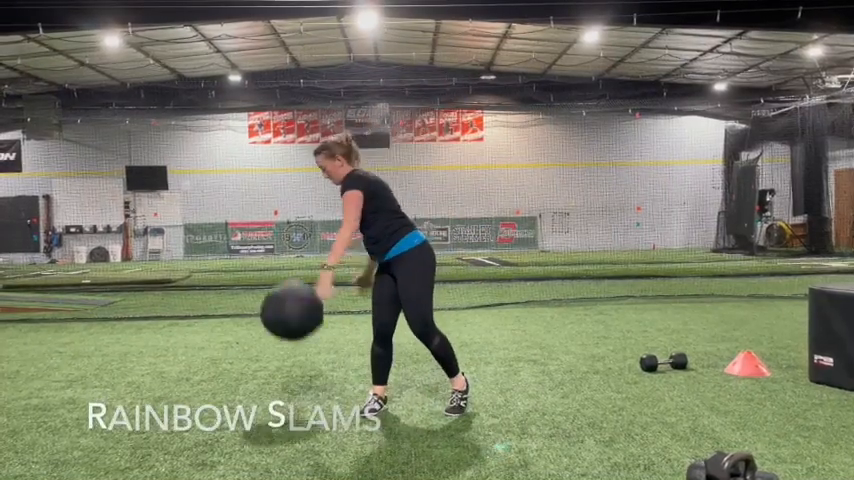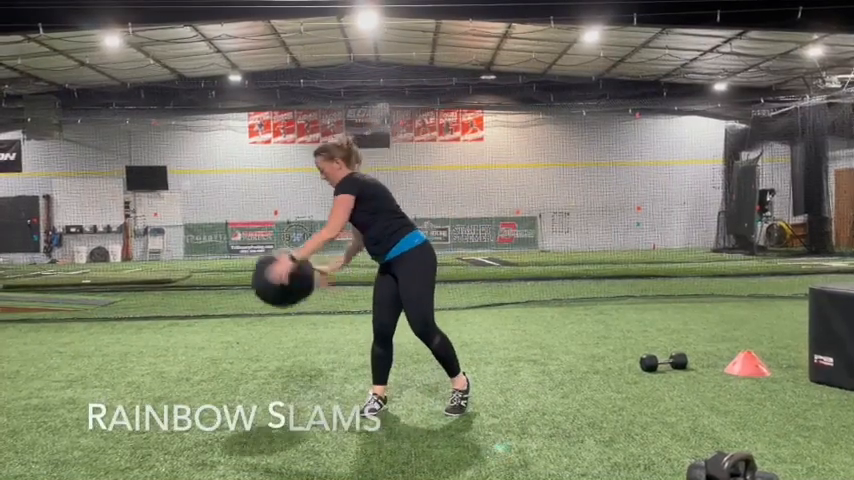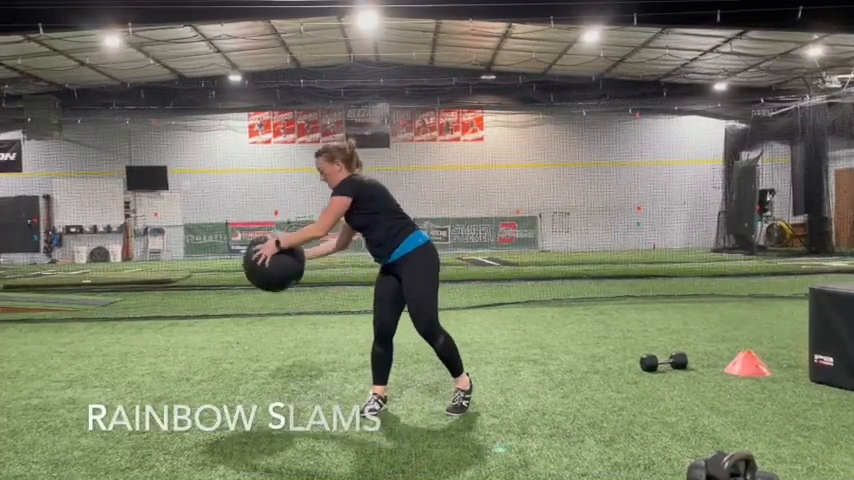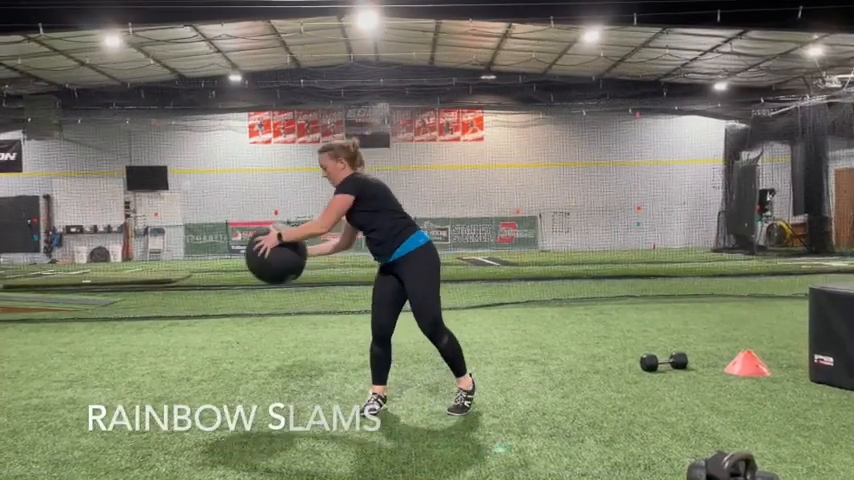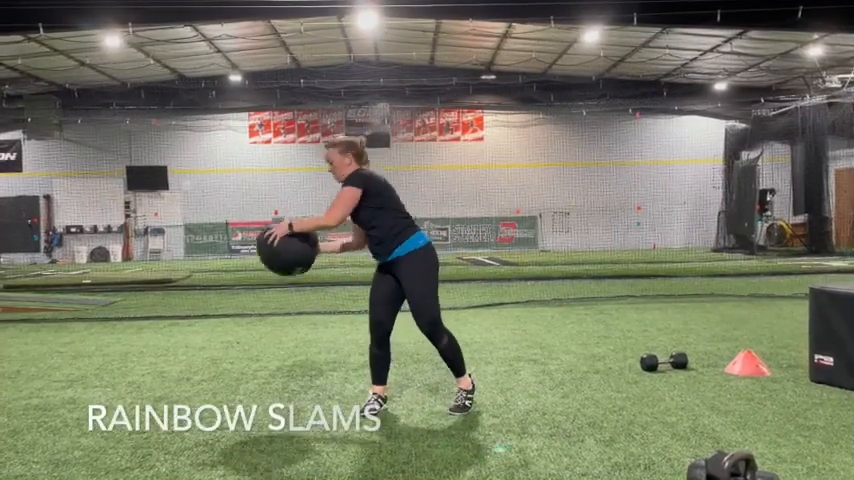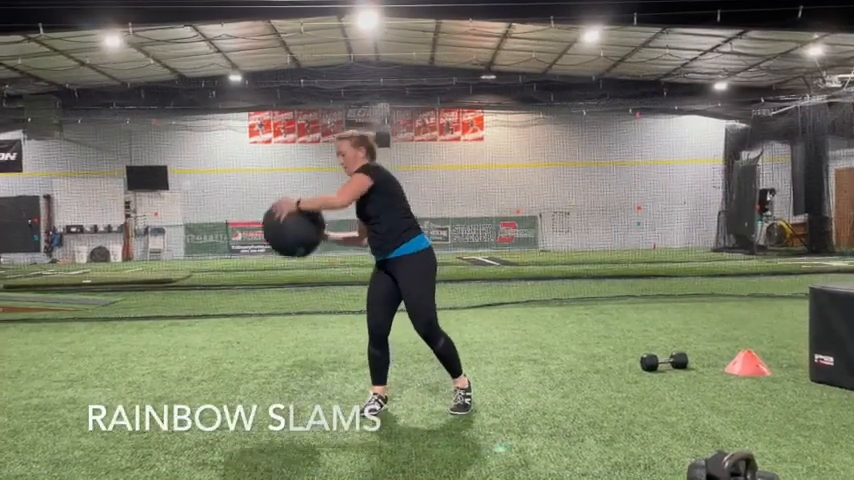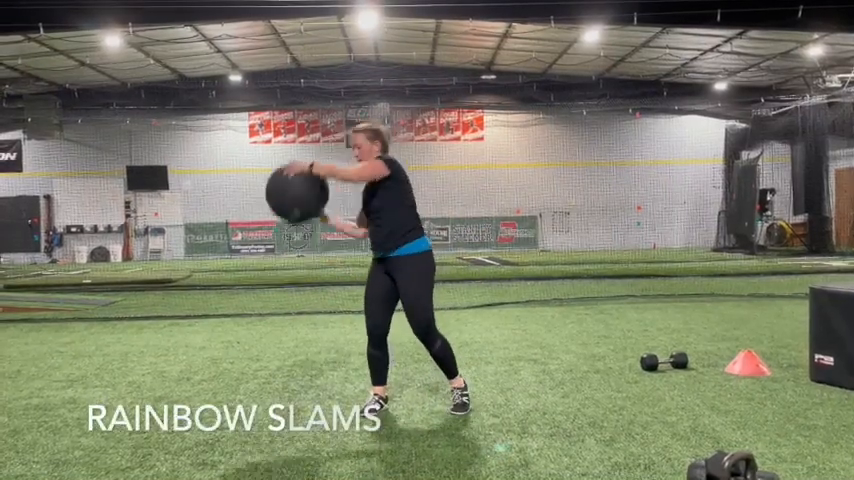
dt=0.1s
person 1, frame 1
left shoulder: (353, 183)
right shoulder: (364, 183)
left elbow: (348, 230)
left wrist: (327, 271)
right wrist: (369, 270)
left hip: (413, 258)
right hip: (391, 264)
left knee: (422, 327)
right knee: (381, 331)
left ankle: (459, 384)
right ankle: (378, 394)
person 1, frame 2
left shoulder: (349, 185)
right shoulder: (357, 187)
left elbow: (331, 232)
right elbow: (361, 238)
left wrist: (292, 259)
right wrist: (335, 266)
left hip: (414, 258)
right hip: (391, 264)
left knee: (423, 326)
right knee: (382, 331)
left ankle: (460, 383)
right ankle: (378, 394)
person 1, frame 3
left shoulder: (350, 187)
right shoulder: (355, 194)
left elbow: (319, 229)
right elbow: (340, 242)
left wrist: (278, 244)
left hip: (416, 257)
right hip: (392, 265)
left knee: (427, 326)
right knee: (382, 331)
left ankle: (463, 384)
right ankle: (378, 393)
person 1, frame 4
left shoulder: (353, 185)
right shoulder: (356, 194)
left elbow: (321, 226)
right elbow: (343, 242)
left wrist: (280, 236)
left hip: (416, 258)
right hip: (391, 265)
left knee: (432, 326)
right knee: (380, 331)
left ankle: (465, 384)
right ankle: (378, 394)
person 1, frame 5
left shoulder: (362, 180)
right shoulder: (359, 197)
left elbow: (331, 219)
right elbow: (357, 242)
left wrist: (289, 227)
right wrist: (314, 247)
left hip: (416, 257)
right hip: (388, 265)
left knee: (431, 326)
right knee: (378, 331)
left ankle: (465, 384)
right ankle: (378, 393)
person 1, frame 6
left shoulder: (373, 173)
right shoulder: (364, 189)
left elbow: (338, 200)
right elbow: (363, 238)
left wrist: (297, 204)
right wrist: (321, 236)
left hip: (414, 260)
right hip: (386, 265)
left knee: (427, 328)
right knee: (376, 332)
left ankle: (462, 385)
right ankle: (379, 394)
person 1, frame 7
left shoulder: (391, 169)
right shoulder: (369, 190)
left elbow: (351, 173)
right elbow: (362, 230)
left wrist: (310, 167)
right wrist: (322, 214)
left hip: (413, 259)
right hip: (382, 264)
left knee: (424, 329)
right knee: (375, 332)
left ankle: (459, 385)
right ankle: (379, 394)
